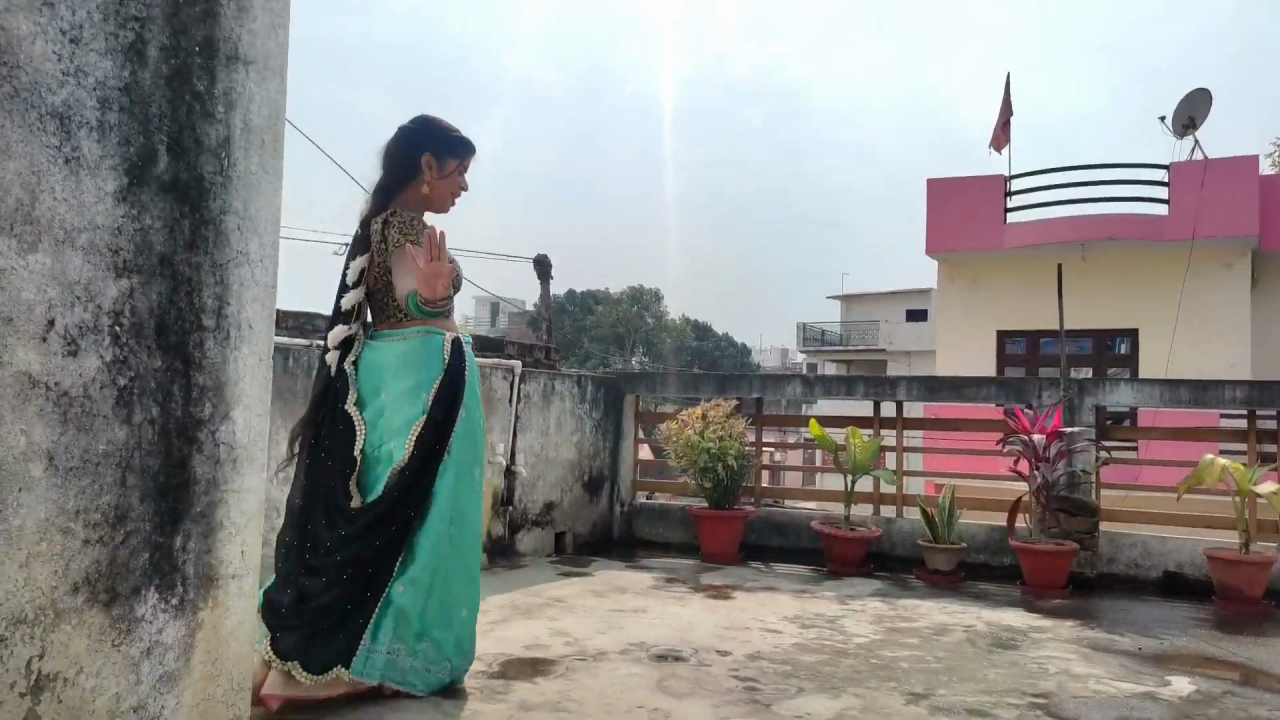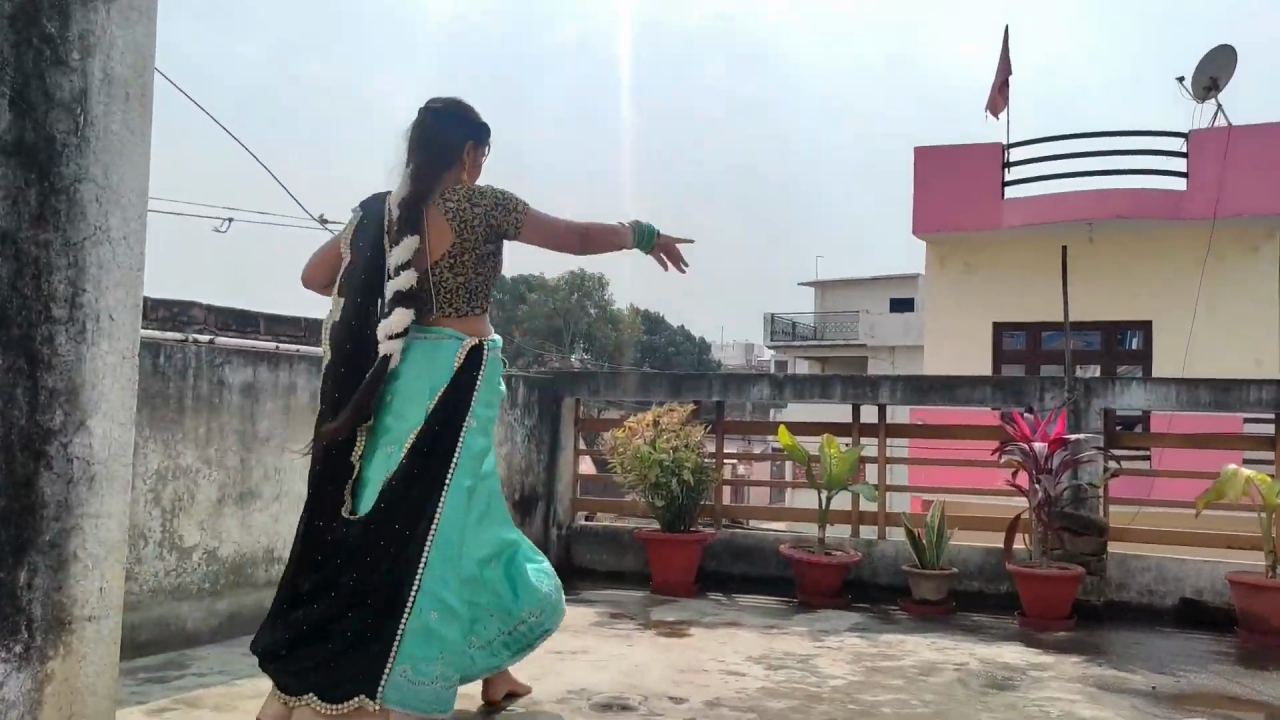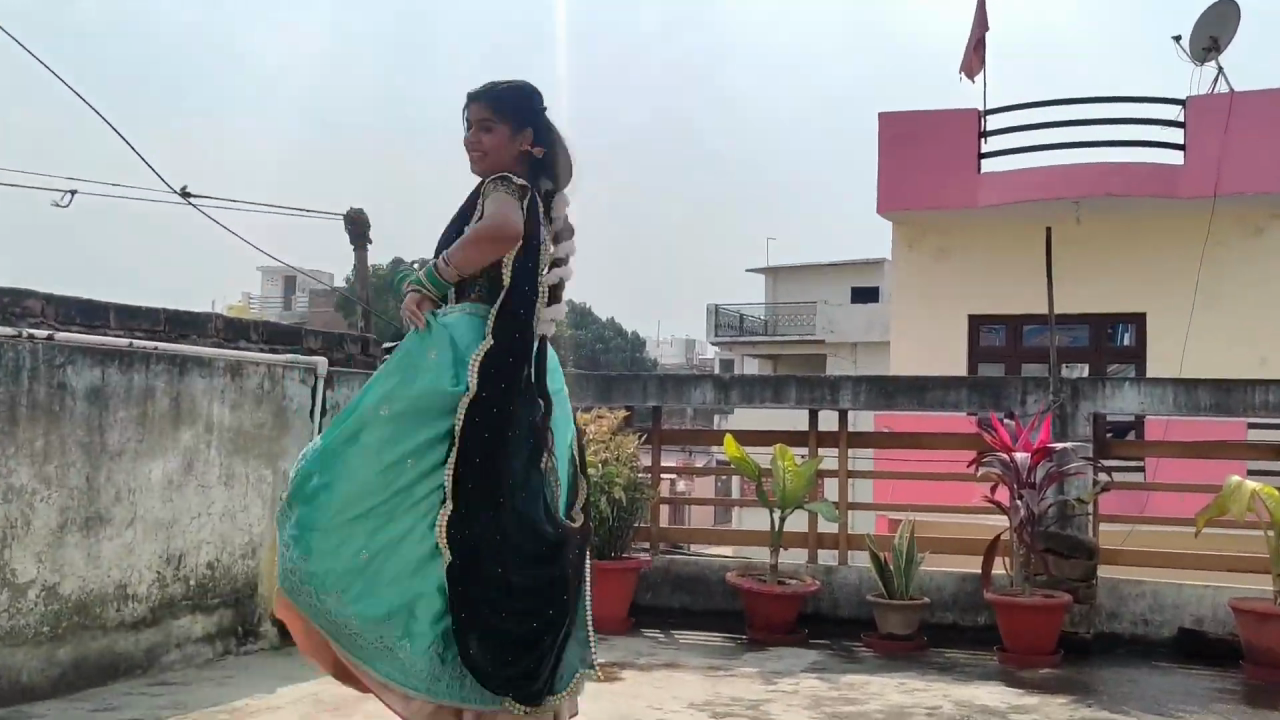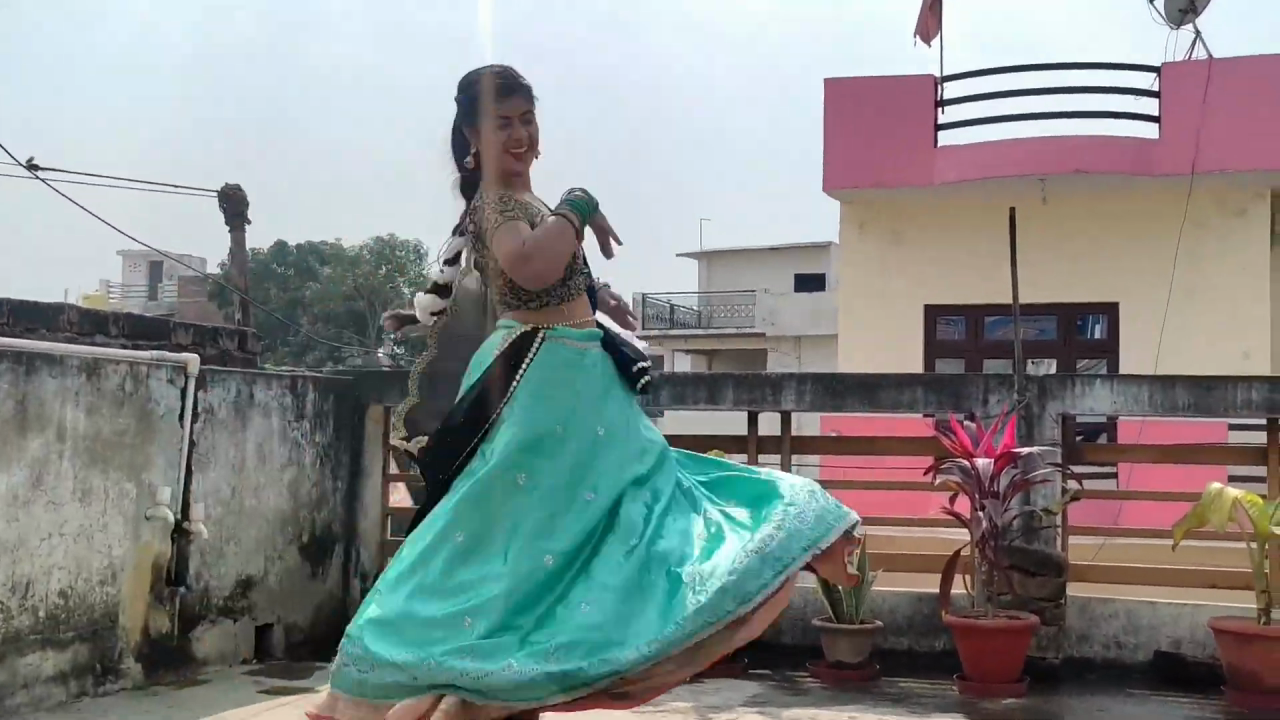
dt=0.5s
person 1, frame 1
left shoulder: (376, 223)
right shoulder: (406, 227)
right elbow: (408, 288)
right wrist: (428, 295)
left hip: (377, 374)
right hip: (425, 374)
left knee: (361, 517)
right knee: (415, 520)
left ankle: (293, 663)
person 1, frame 2
left shoulder: (377, 211)
right shoulder: (481, 204)
left elbow: (314, 276)
right elbow: (580, 237)
right wrist: (644, 234)
left hip: (395, 376)
right hip: (455, 379)
right knee: (422, 535)
person 1, frame 3
left shoulder: (507, 191)
right shoulder: (543, 206)
left elbow: (494, 236)
left wrist: (435, 281)
right wrist: (444, 288)
left hip: (476, 368)
right hip: (524, 379)
right knee: (505, 541)
person 1, frame 4
left shoulder: (515, 205)
right shoulder: (497, 205)
right elbow: (533, 267)
right wrist: (578, 211)
left hip: (578, 390)
right hip: (545, 388)
right knee: (510, 568)
